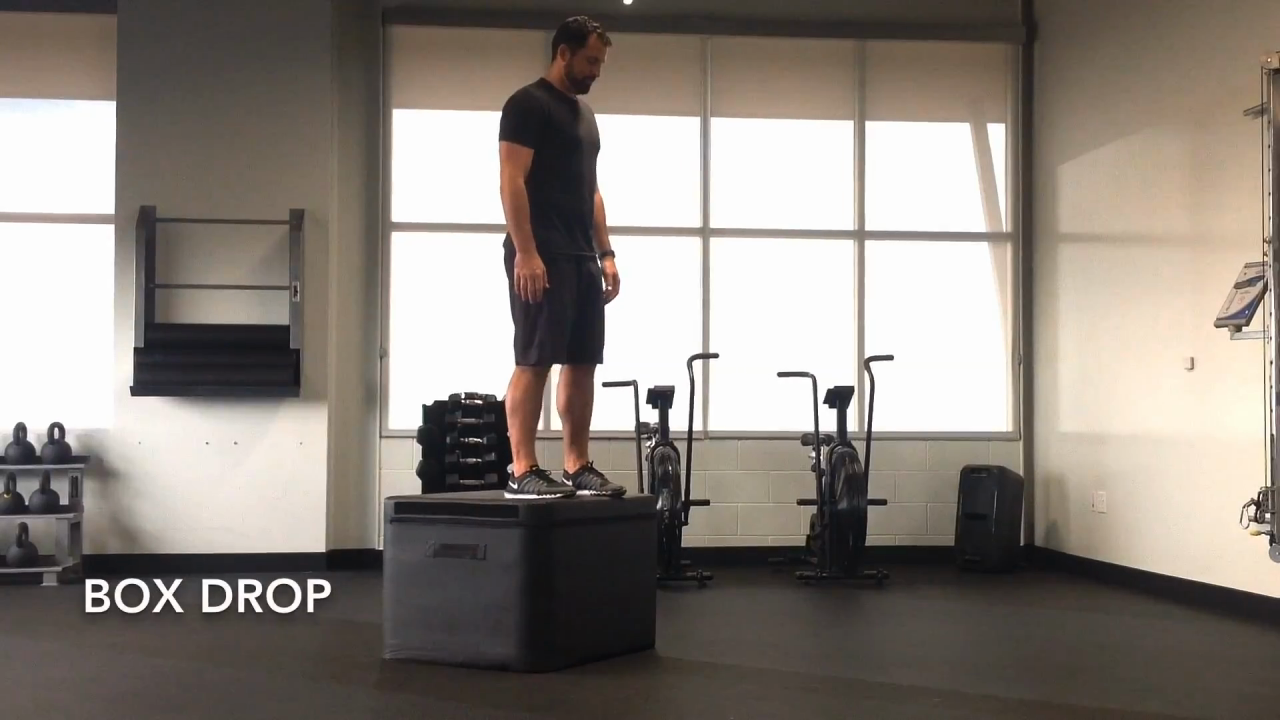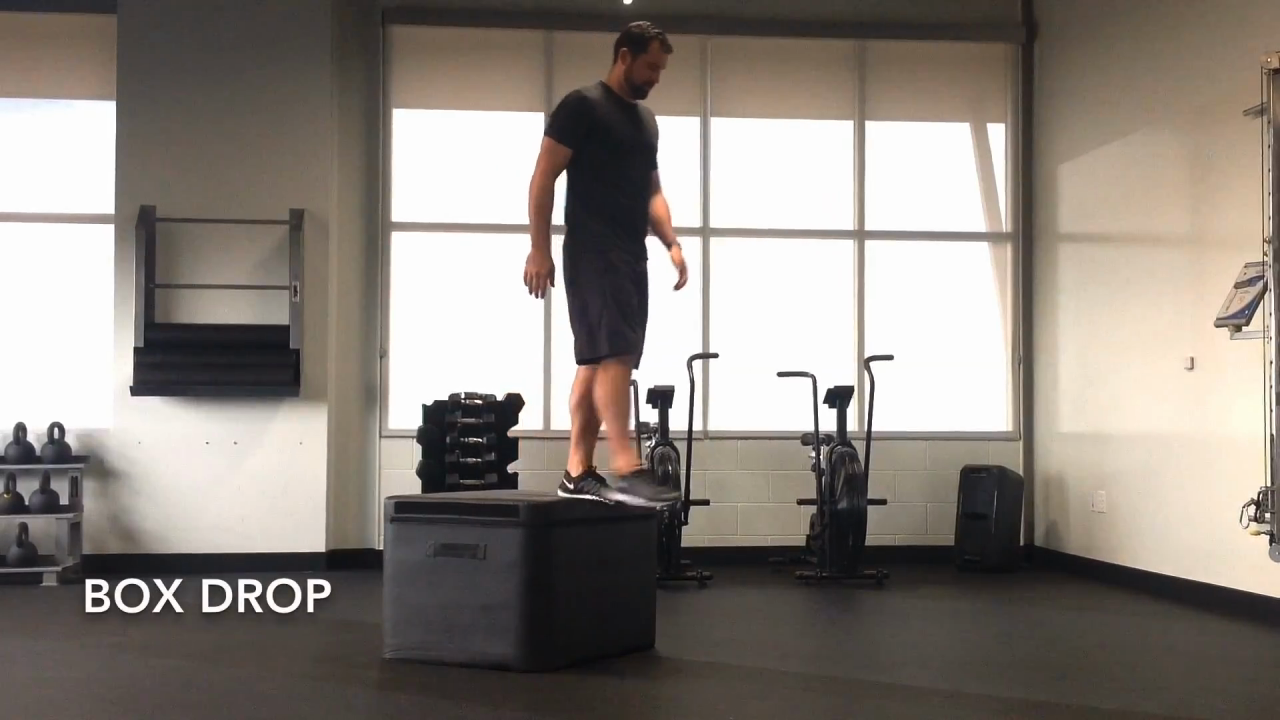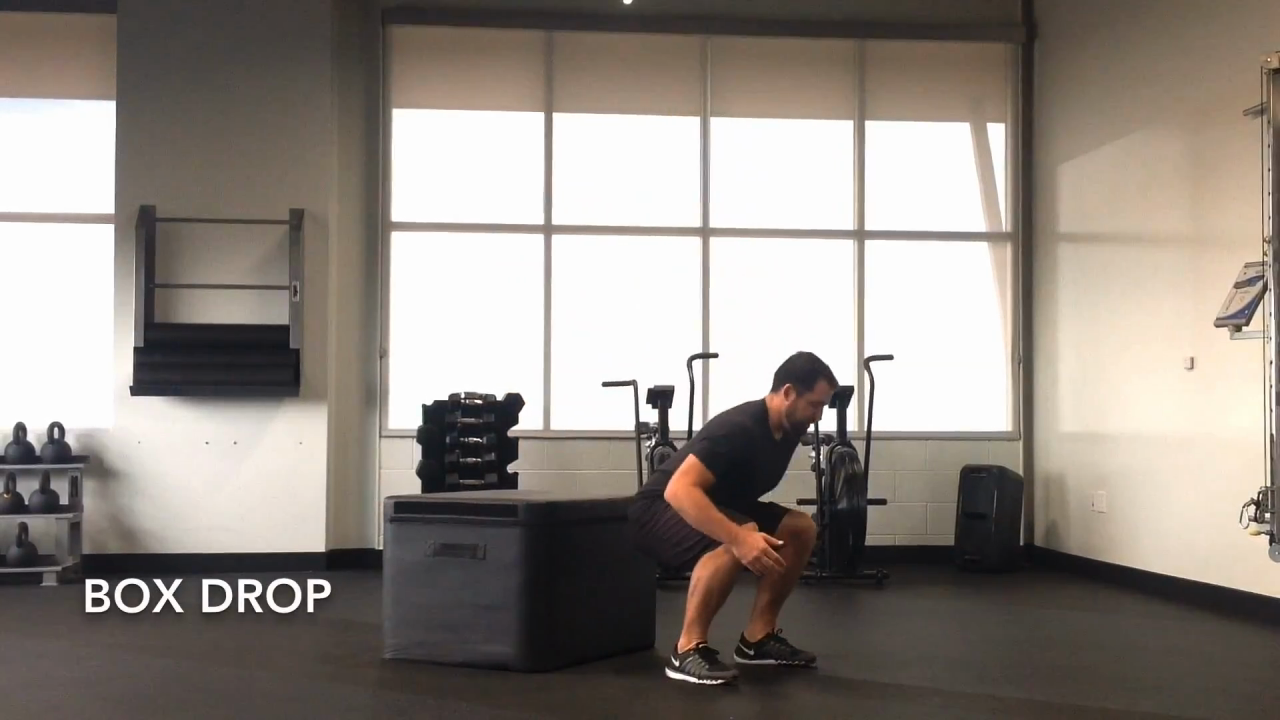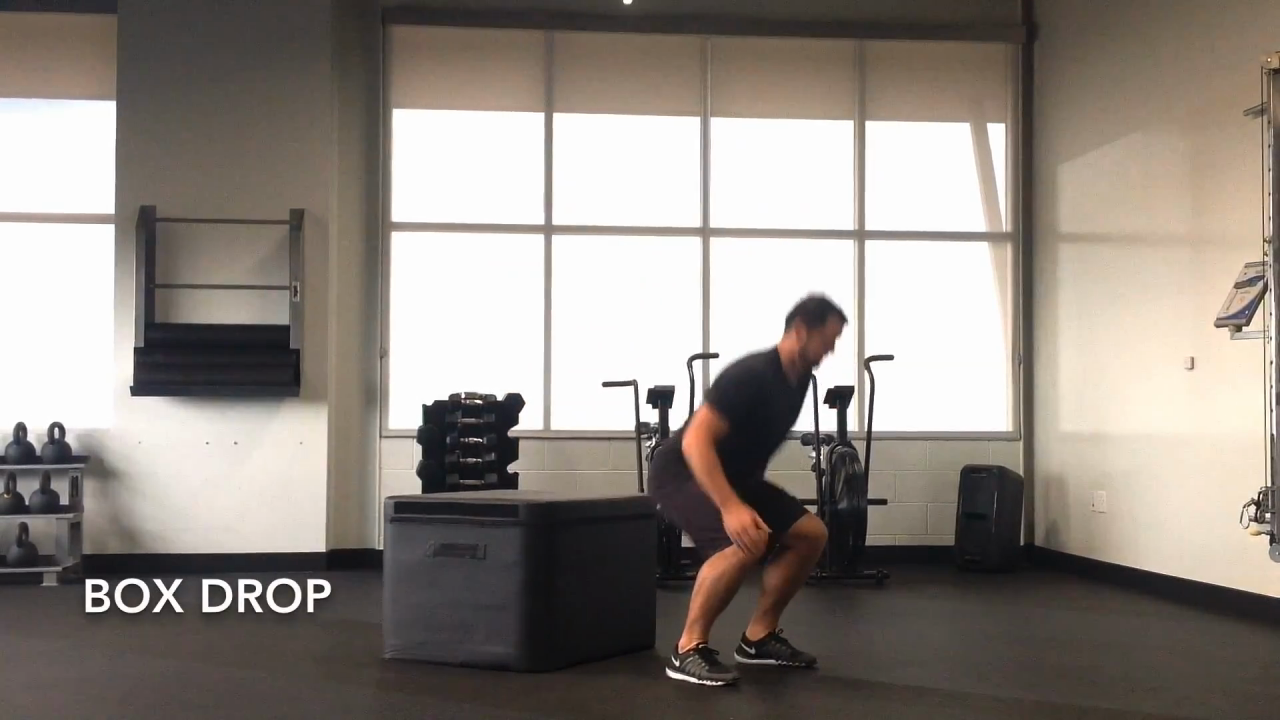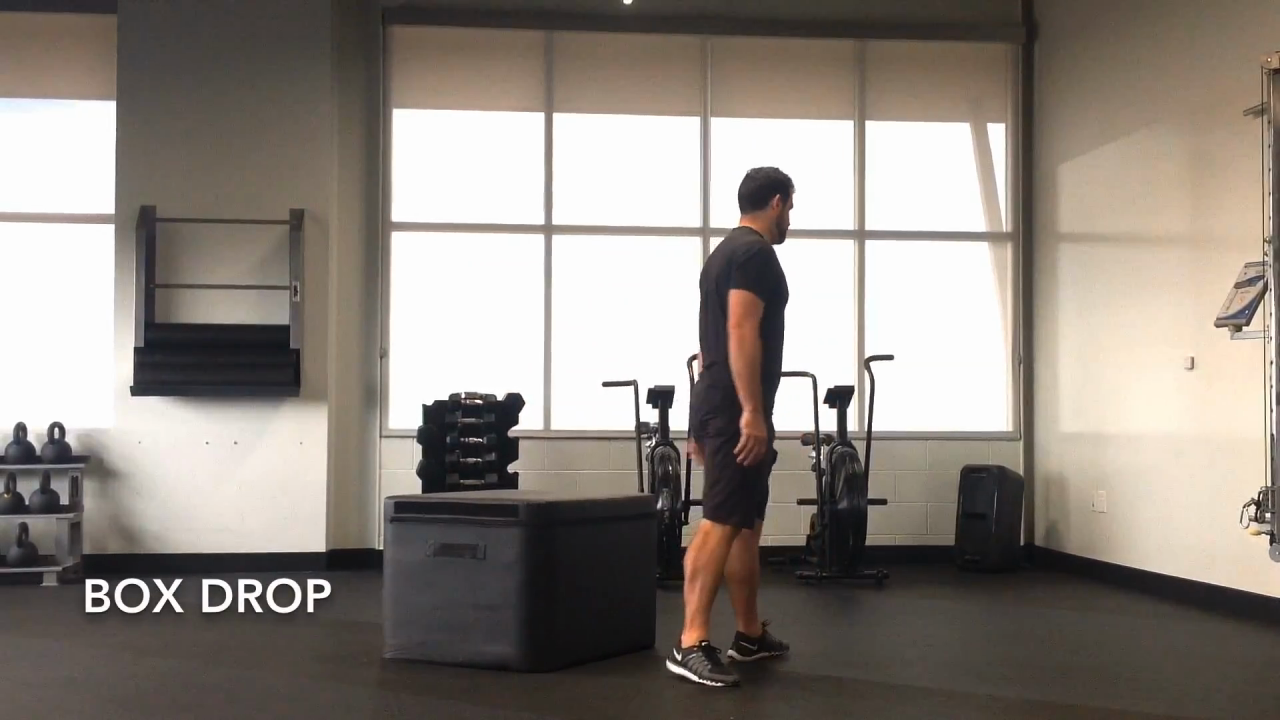
dt=1s
person 1, frame 1
left shoulder: (584, 112)
right shoulder: (528, 104)
right elbow: (512, 181)
left wrist: (606, 254)
right wrist: (526, 253)
left hip: (581, 258)
right hip: (541, 257)
left knee: (582, 363)
right knee: (534, 362)
left ankle: (578, 468)
right ankle: (523, 472)
person 1, frame 2
left shoulder: (646, 120)
right shoulder: (582, 106)
left elbow: (652, 190)
right elbow: (544, 178)
left wrist: (670, 241)
right wrist: (539, 249)
left hip: (630, 255)
right hip: (593, 253)
left knee: (597, 362)
right knee: (614, 357)
left ankle: (578, 470)
right ankle: (625, 470)
person 1, frame 3
left shoulder: (788, 430)
right shoulder: (738, 430)
right elbow: (679, 491)
right wrist: (739, 538)
right hip: (659, 510)
left knee: (801, 529)
right knee: (737, 542)
left ankle: (758, 638)
right ankle: (688, 650)
person 1, frame 4
left shoulder: (798, 379)
right shoulder: (750, 376)
right elbow: (697, 442)
left wrist: (757, 499)
right wrist: (733, 508)
left hip: (736, 477)
right hip: (684, 476)
left knee: (810, 533)
right knee: (745, 543)
left ankle: (759, 636)
right ankle: (688, 650)
person 1, frame 5
left shoulder: (724, 252)
right shoulder: (756, 252)
right elbow: (742, 331)
left wrist: (704, 414)
right wrist: (753, 411)
left hip: (716, 401)
right hip: (737, 406)
left knee: (746, 522)
right knee: (721, 521)
left ankle: (751, 633)
right ankle: (691, 644)
